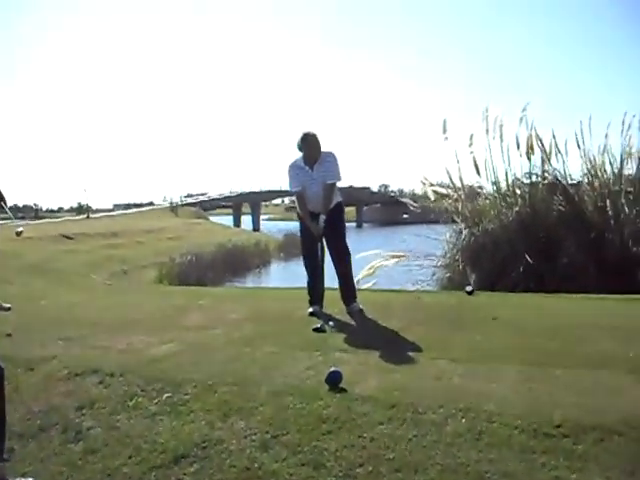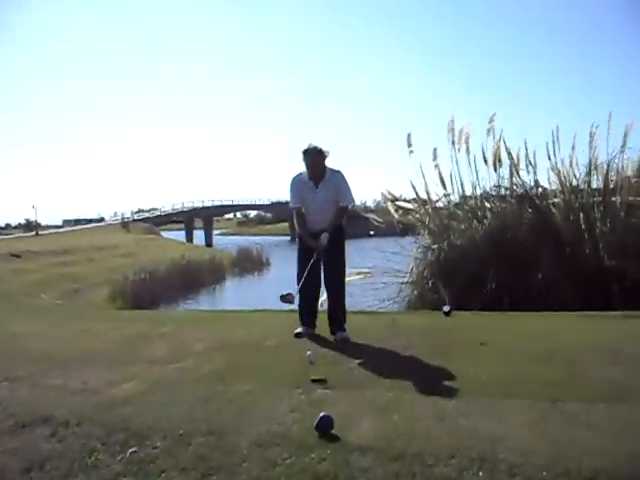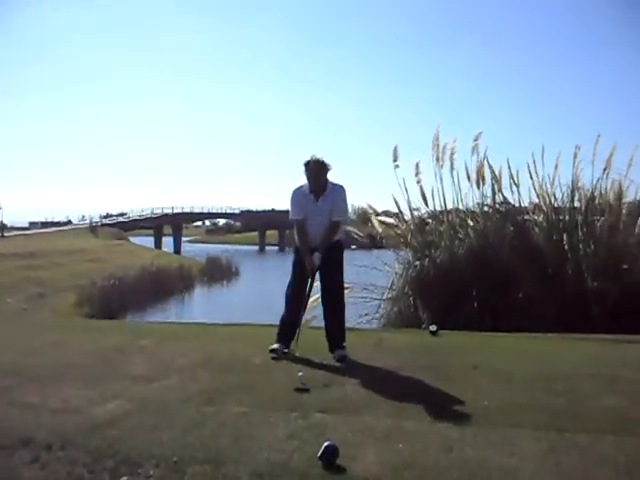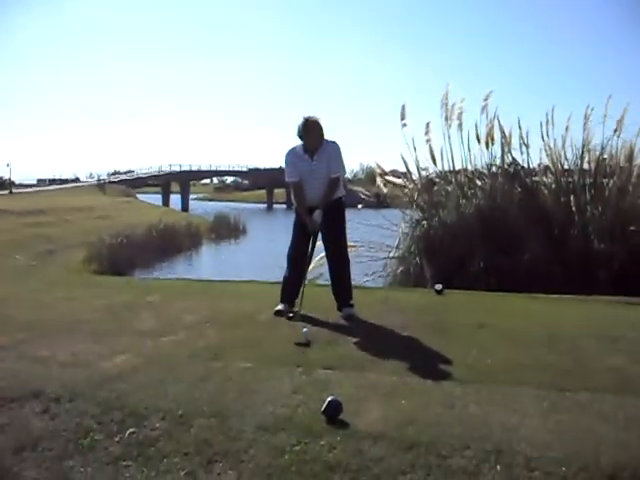
dt=1s
person 1, frame 1
left shoulder: (330, 159)
right shoulder: (294, 168)
left elbow: (330, 189)
right elbow: (299, 198)
left wrist: (323, 217)
right wrist: (311, 225)
left hip: (332, 211)
right hip: (308, 215)
left knee: (341, 256)
right knee: (311, 260)
left ankle: (351, 301)
right ankle: (315, 303)
person 1, frame 2
left shoulder: (337, 178)
right shoulder: (297, 182)
left elbow: (344, 208)
right elbow: (297, 213)
left wrist: (327, 233)
right wrist: (310, 240)
left hip: (333, 232)
right hip: (307, 233)
left knee: (335, 280)
right knee: (306, 279)
left ankle: (338, 327)
right ankle: (307, 323)
person 1, frame 3
left shoulder: (338, 192)
right shoulder: (297, 194)
left elbow: (335, 225)
right elbow: (299, 227)
left wrist: (319, 254)
right wrist: (307, 257)
left hip: (331, 248)
right hip: (304, 248)
left knee: (333, 297)
right knee: (294, 294)
left ankle: (337, 345)
right ankle: (283, 341)
person 1, frame 4
left shoulder: (332, 148)
right shoulder: (292, 156)
left elbow: (335, 181)
right elbow: (296, 188)
left wrist: (320, 211)
right wrist: (307, 217)
left hip: (332, 205)
right hip: (305, 208)
left knee: (338, 255)
right knee: (296, 254)
left ankle: (345, 303)
right ankle: (287, 301)
